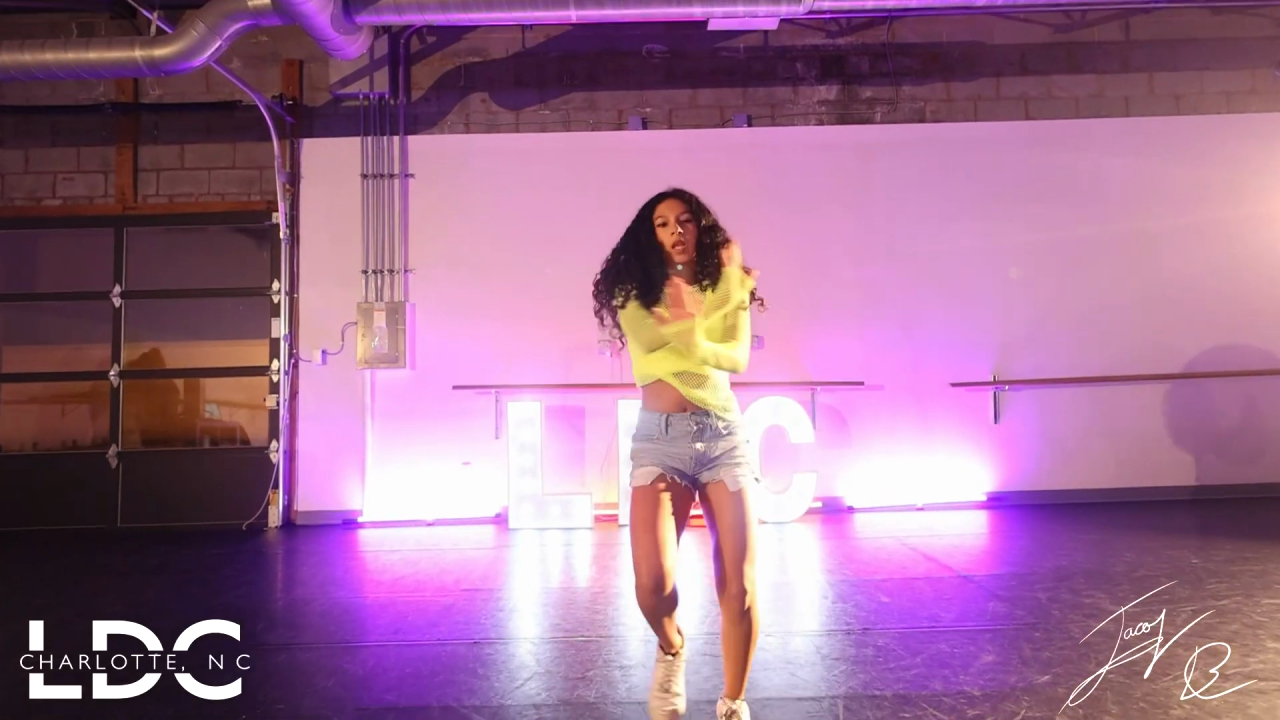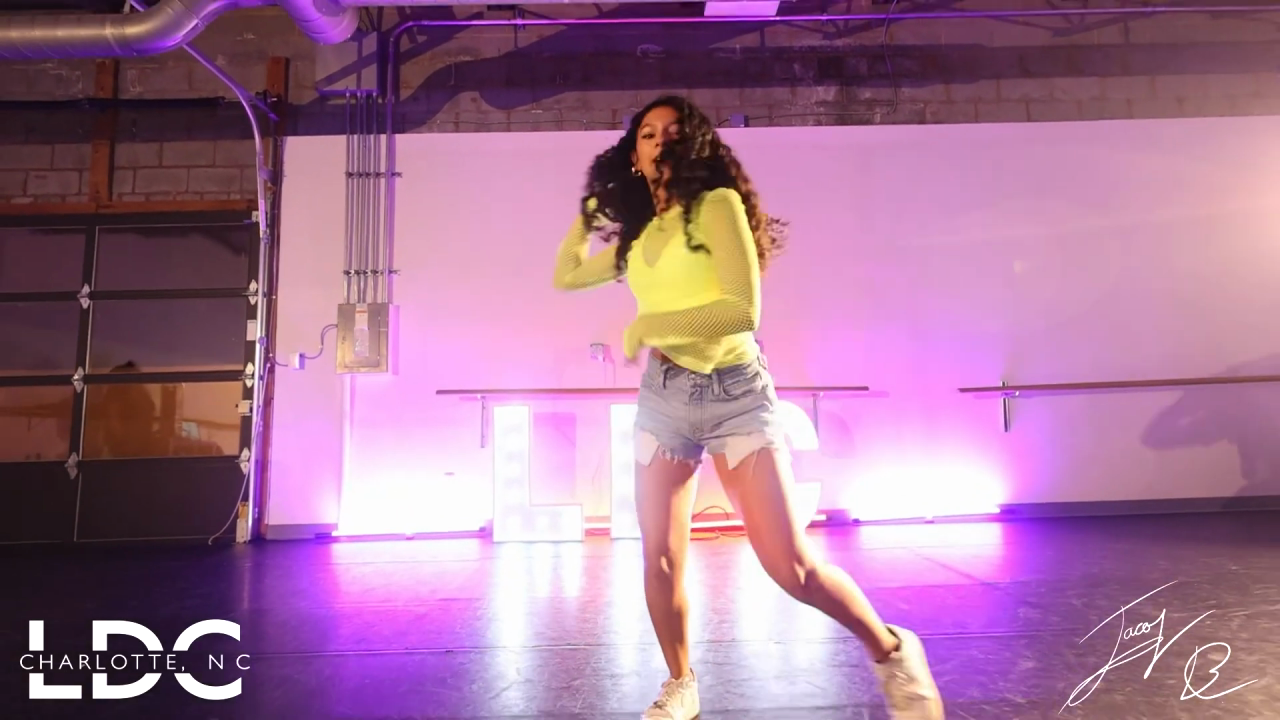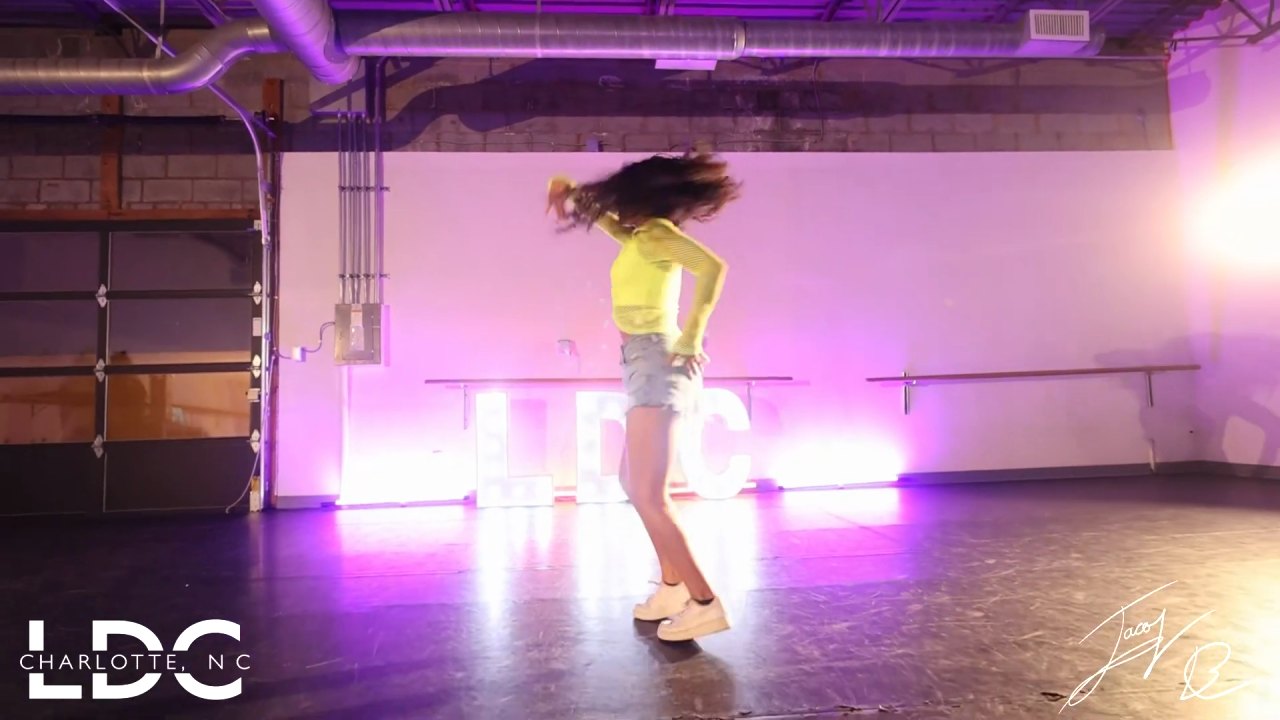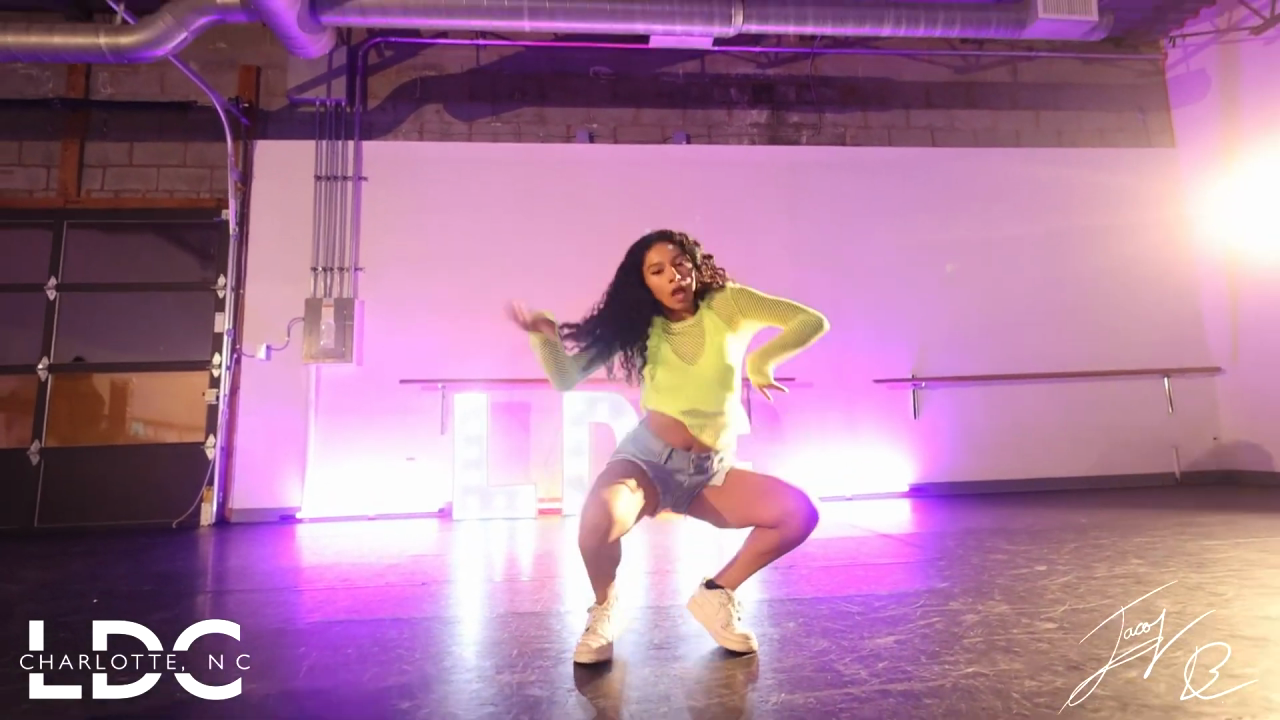
dt=1s
person 1, frame 1
left shoulder: (723, 287)
right shoulder: (636, 290)
left elbow: (737, 356)
right elbow: (650, 340)
right wrist: (716, 307)
left hip: (722, 437)
right hip: (659, 440)
left knee: (738, 586)
right knee: (652, 580)
right ankle: (670, 650)
person 1, frame 2
left shoulder: (716, 204)
right shoulder: (641, 232)
left elbow: (741, 308)
right elbow: (566, 276)
left wrist: (650, 325)
right wrist: (585, 217)
left hip: (734, 394)
right hip: (664, 398)
left knee: (789, 565)
right knee: (659, 565)
person 1, frame 3
left shoulder: (656, 234)
right shoulder: (634, 233)
left elbow: (715, 269)
left wrist: (690, 340)
left hip: (652, 365)
right hip: (639, 371)
left knee: (644, 491)
right knee: (642, 489)
person 1, frame 4
left shoulder: (726, 301)
right shoulder: (639, 327)
left elbow: (814, 322)
right elbow: (569, 377)
left wrist: (765, 357)
right wrist: (543, 339)
left hip: (711, 468)
right hip: (648, 456)
left knee: (798, 512)
right knee: (597, 526)
left ankle: (717, 593)
right ankle: (603, 611)
